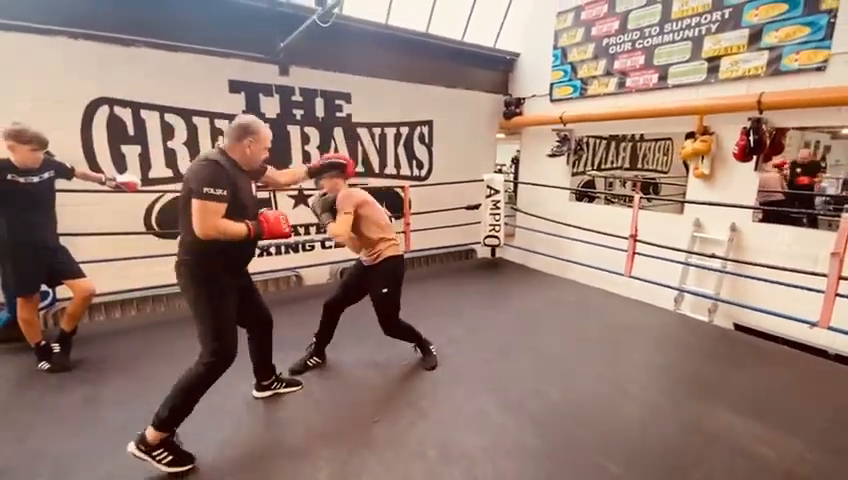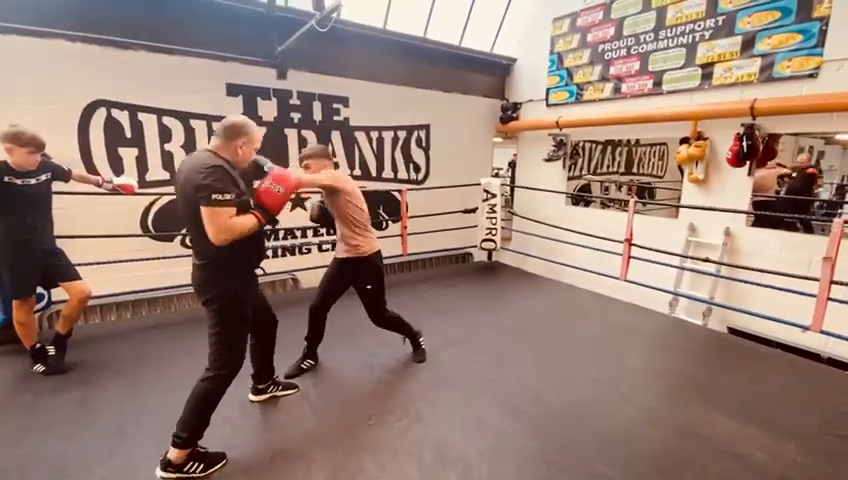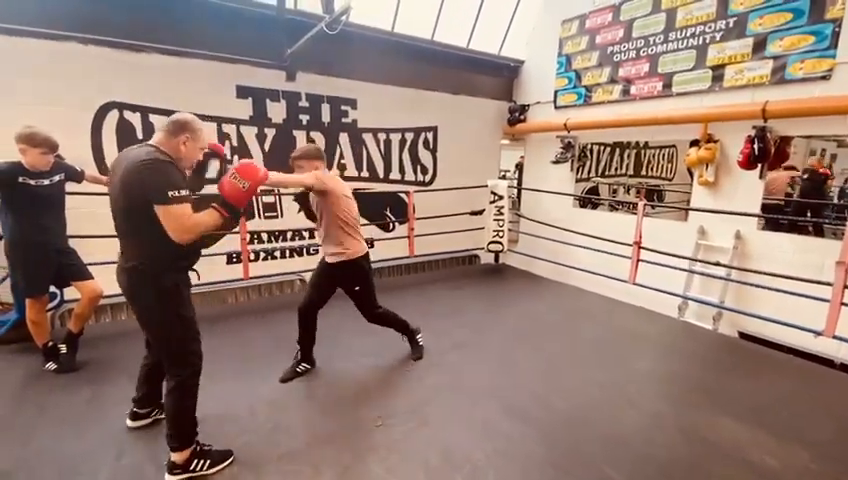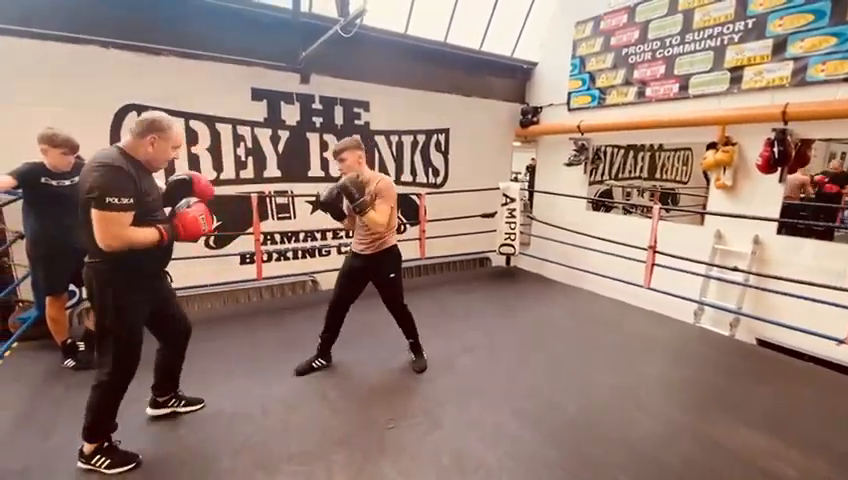
dt=0.7s
person 1, frame 1
left shoulder: (237, 167)
right shoulder: (212, 169)
left elbow: (279, 178)
right elbow: (206, 227)
left wrist: (321, 167)
right wrist: (257, 227)
left hip: (230, 269)
right hip: (205, 274)
left knee: (260, 321)
right knee: (218, 355)
left ankle: (266, 380)
right ankle: (155, 437)
person 1, frame 2
left shoulder: (195, 162)
right shoulder: (216, 173)
right elbow: (221, 232)
left wrist: (249, 192)
right wrist: (264, 212)
left hip: (225, 271)
right hip: (225, 276)
left knee: (265, 322)
right knee: (224, 363)
left ankle: (264, 383)
person 1, frame 3
left shoulder: (134, 157)
right shoulder: (159, 168)
right elbow: (182, 231)
right wrist: (229, 205)
left hip: (143, 272)
right hip: (157, 278)
left knee: (163, 345)
right knee: (185, 359)
left ankle: (144, 407)
person 1, frame 4
left shoulder: (134, 166)
right shoulder: (111, 172)
right elbow: (110, 237)
left wrist: (174, 194)
right wrist: (170, 231)
left hip: (146, 275)
right hip: (116, 283)
left knee: (177, 330)
right knee: (120, 363)
left ankle: (164, 397)
right ankle: (93, 446)
person 2, frame 1
left shoulder: (50, 166)
left elbow: (78, 172)
left wrist: (108, 180)
left hip: (51, 246)
left knee: (86, 290)
right knee: (27, 302)
left ankle: (62, 343)
right ankle: (43, 352)
person 2, frame 2
left shoulder: (46, 167)
left elbow: (74, 175)
left wrist: (104, 182)
left hip: (47, 247)
left knee: (82, 292)
right knee: (23, 304)
left ankle: (57, 345)
right ankle: (38, 355)
person 2, frame 3
left shoulder: (60, 168)
left elbow: (87, 176)
left wrist: (112, 182)
left hip: (59, 247)
right hip: (26, 250)
left knee: (93, 291)
right knee: (37, 302)
left ankle: (69, 343)
right ankle: (50, 353)
person 2, frame 4
left shoulder: (80, 169)
right shoulder: (32, 172)
left hip: (78, 246)
right hip: (46, 249)
right knee: (56, 300)
left ankle: (88, 341)
right ankle: (68, 350)
person 3, frame 1
left shoulder: (348, 196)
right shoulder: (351, 199)
left elbow: (340, 235)
right elbow: (357, 244)
left wrist: (323, 214)
left hip: (387, 262)
right hip: (368, 263)
left knee: (389, 323)
right knee: (332, 305)
left ankle: (424, 346)
right ankle: (317, 352)
person 3, frame 2
left shoulder: (333, 178)
right shoulder: (331, 187)
left elbow: (301, 180)
right wrist: (322, 213)
left hip: (365, 259)
right hip: (343, 259)
left knee: (378, 315)
right knee: (317, 307)
left ankle: (414, 338)
right ankle: (310, 355)
person 3, frame 3
left shoulder: (326, 180)
right shoulder: (324, 187)
left elbow: (285, 181)
right wrist: (313, 210)
left hip: (353, 261)
right hip: (330, 261)
left knee: (371, 311)
right knee: (306, 309)
left ankle: (411, 333)
right ankle: (305, 358)
person 3, frame 4
left shoulder: (383, 184)
right shoulder: (348, 184)
left elbow: (380, 226)
left wrist: (358, 201)
right wrist: (337, 211)
left hip: (384, 255)
right hip: (357, 255)
left knee: (397, 306)
right knee: (337, 305)
left ankle: (417, 350)
right ankle: (323, 354)
